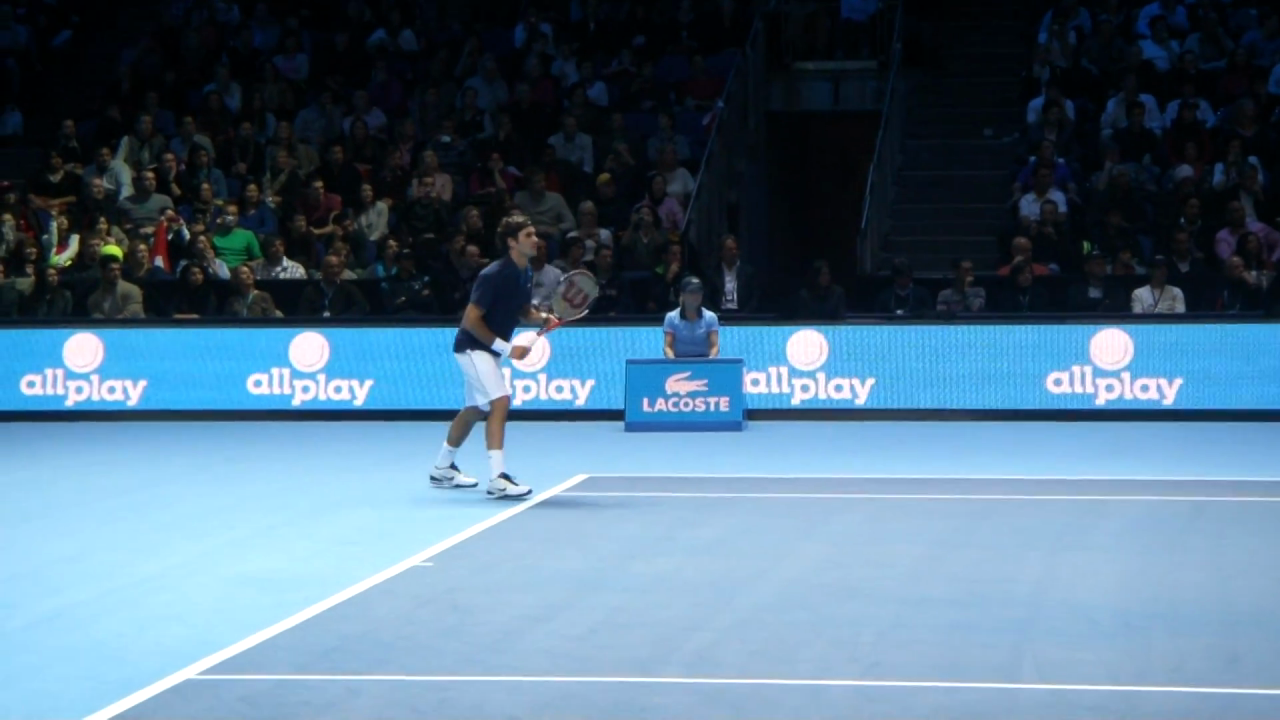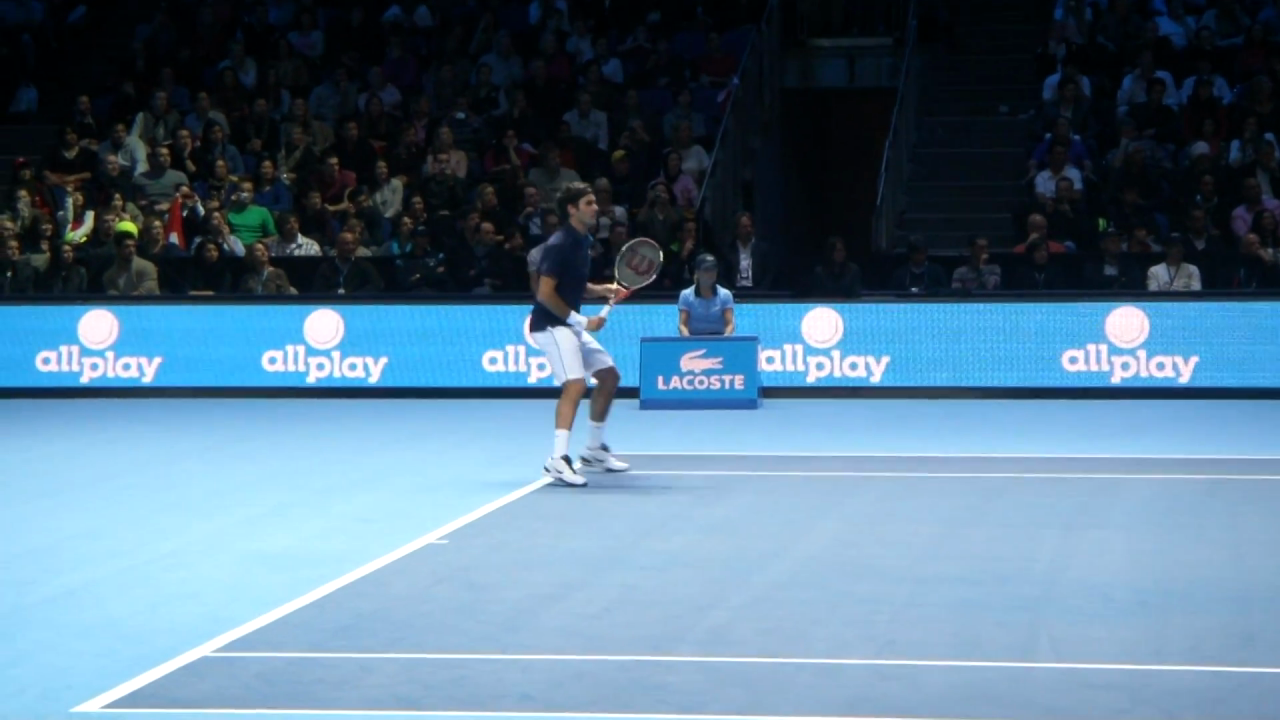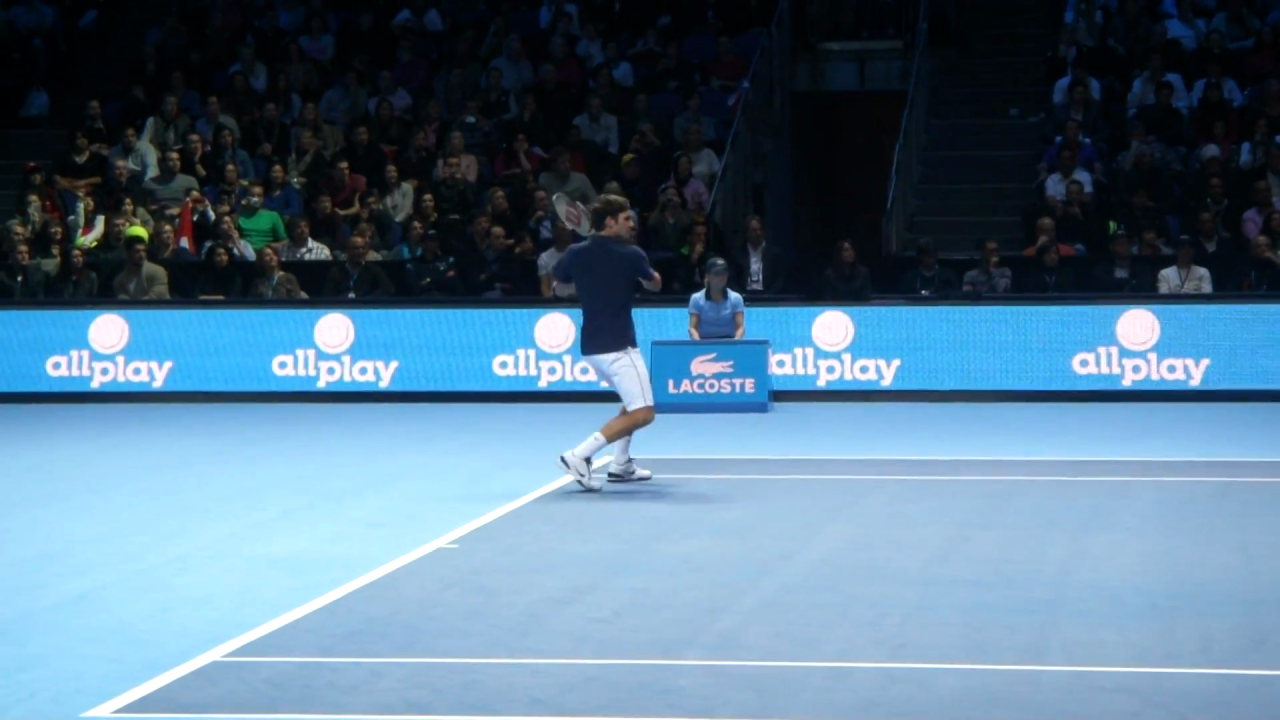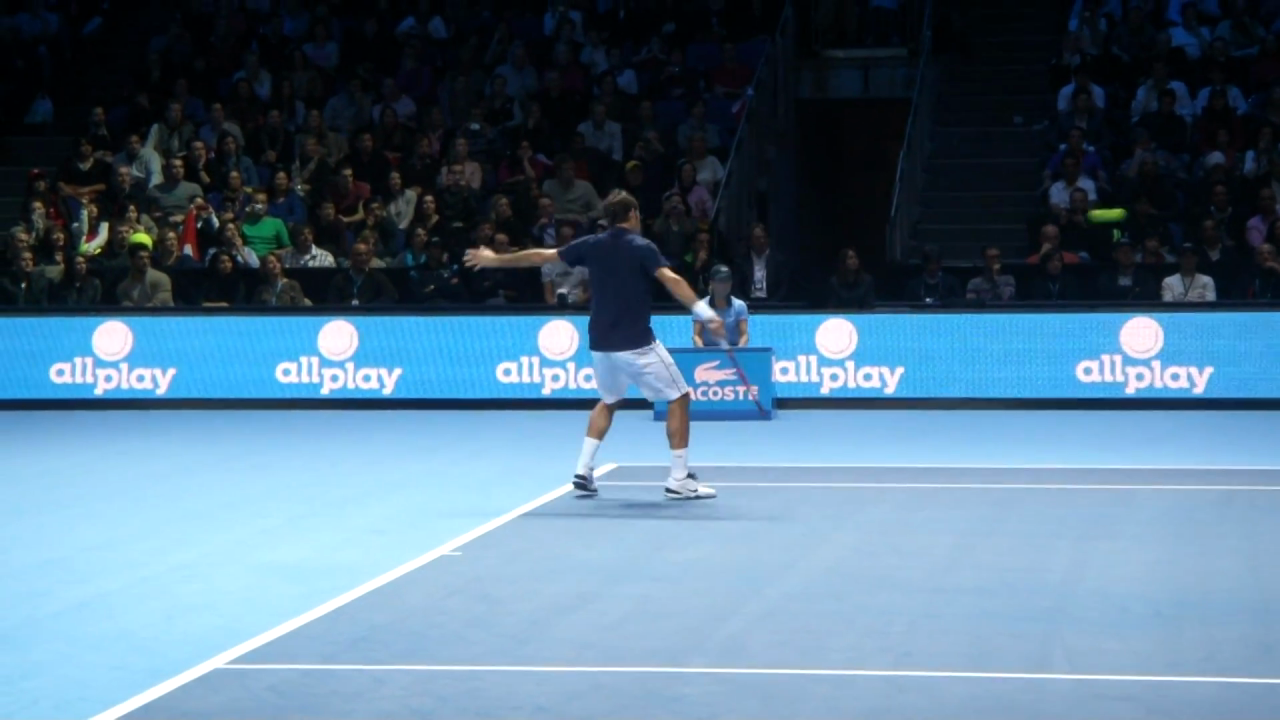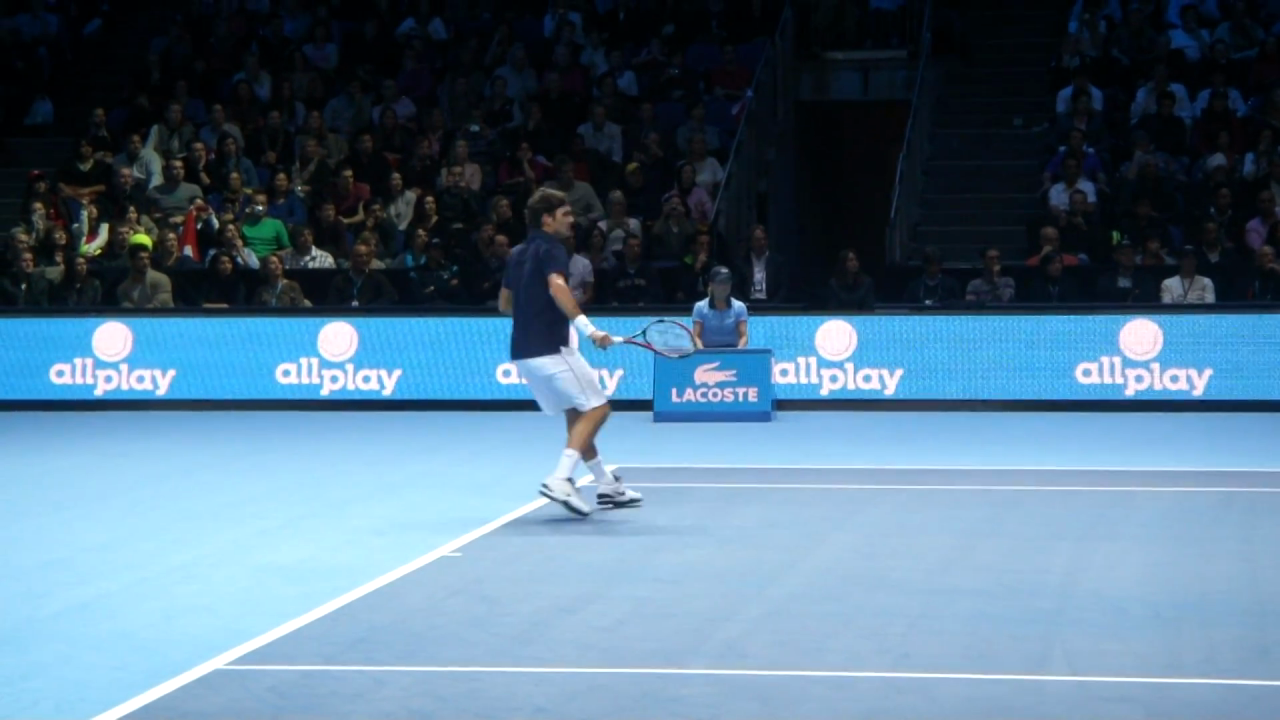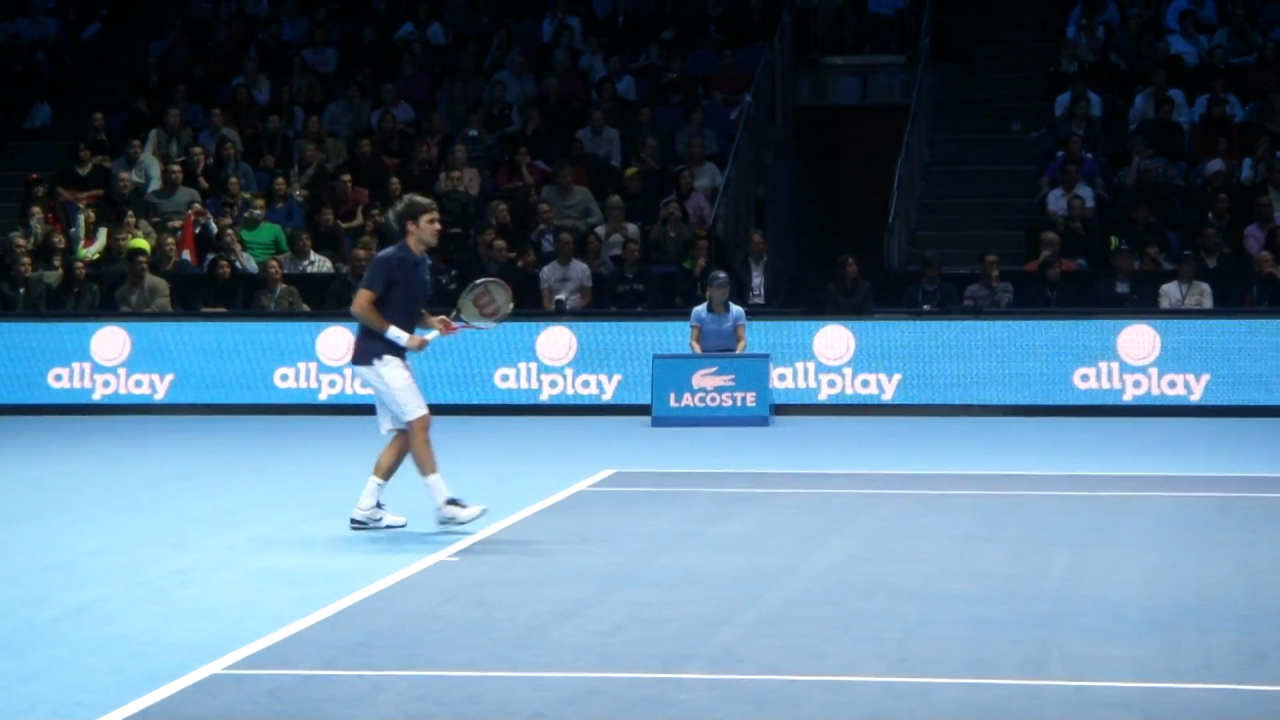
dt=0.4s
person 1, frame 1
left shoulder: (525, 273)
right shoulder: (493, 275)
left elbow: (524, 312)
right elbow: (470, 320)
left wrist: (543, 318)
right wrist: (505, 347)
left hip: (491, 350)
right hip: (473, 348)
left knee: (476, 410)
right knee: (500, 403)
left ankle: (442, 468)
right ankle: (497, 478)
person 1, frame 2
left shoulder: (583, 241)
right shoulder: (558, 244)
right elbow: (544, 294)
left wrist: (605, 290)
right wrist: (579, 319)
left hip: (569, 326)
right hip: (550, 327)
left knee: (609, 374)
right knee: (575, 385)
left ankle: (595, 449)
right ankle: (558, 460)
person 1, frame 3
left shoulder: (575, 253)
right shoulder: (631, 255)
left elbow: (558, 286)
right elbow: (655, 284)
left hip: (591, 346)
right hip: (617, 347)
left knee: (633, 401)
right knee: (641, 413)
left ankle: (620, 463)
right ankle: (578, 455)
person 1, frame 4
left shoulder: (589, 245)
right shoulder: (642, 247)
left elbow: (541, 257)
right elbow: (671, 280)
left wrist: (495, 259)
right wrist: (704, 311)
left hip: (601, 344)
right hip: (639, 344)
left knee: (607, 401)
right knee: (679, 399)
left ankle: (584, 472)
right ankle: (679, 479)
person 1, frame 5
left shoulder: (517, 254)
right shoulder: (551, 249)
left elbow: (504, 305)
right elbow: (557, 288)
right wrist: (586, 327)
left hip: (523, 354)
right hip: (550, 350)
left knee: (577, 411)
right knee: (597, 410)
left ankle: (607, 486)
right ankle: (560, 480)
person 1, frame 6
left shoulder: (420, 264)
right shoulder: (387, 260)
right elbow: (360, 307)
left wrist: (436, 321)
right wrist: (400, 336)
left hip: (392, 357)
right hip: (376, 357)
left knee: (403, 435)
right knee: (417, 421)
left ankle: (365, 509)
right ankle: (443, 502)
